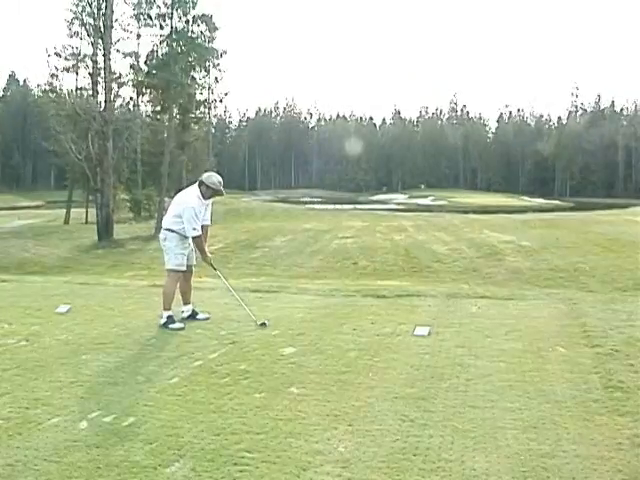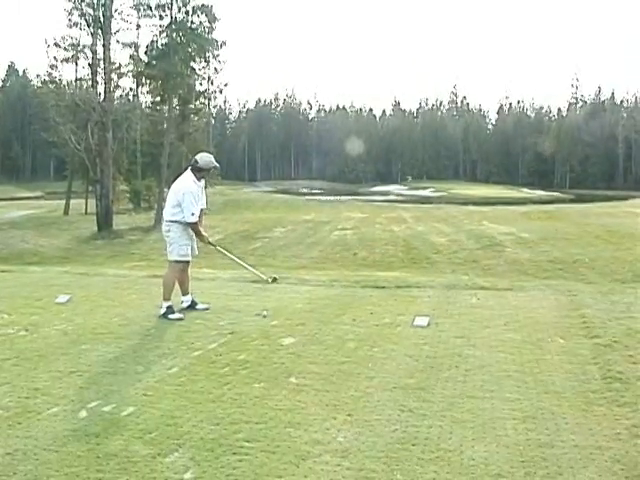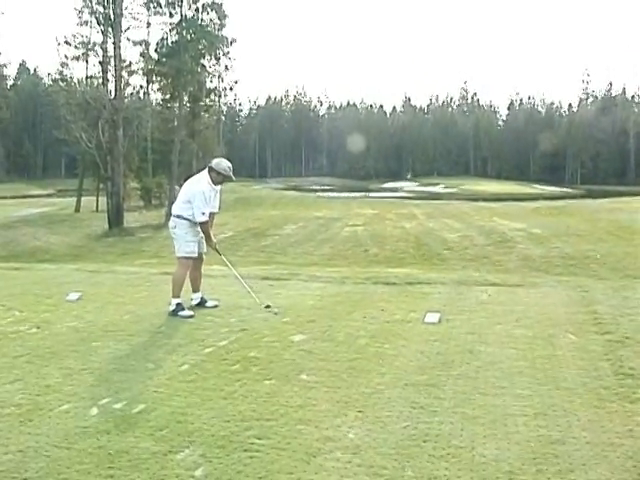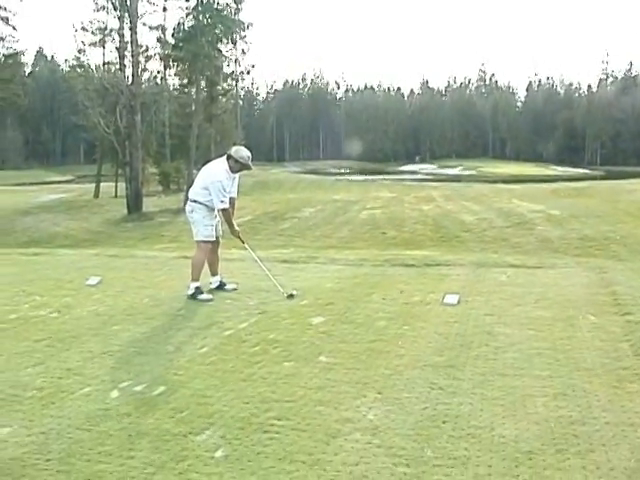
dt=0.7s
person 1, frame 1
left shoulder: (205, 196)
right shoulder: (191, 202)
left elbow: (205, 223)
right elbow: (195, 233)
left wrist: (205, 248)
right wrist: (204, 254)
left hip: (184, 236)
right hip: (173, 236)
left knee: (187, 273)
right knee: (174, 276)
left ankle: (188, 311)
right ankle: (166, 317)
person 1, frame 2
left shoulder: (198, 180)
right shoulder: (188, 187)
left elbow: (200, 207)
right elbow: (191, 218)
left wrist: (201, 230)
right wrist: (201, 235)
left hip: (185, 226)
right hip: (176, 227)
left knee: (185, 265)
right knee: (175, 266)
left ankle: (187, 301)
right ankle: (166, 307)
person 1, frame 3
left shoulder: (214, 183)
right shoulder: (201, 187)
left elbow: (212, 211)
right elbow: (202, 218)
left wrist: (209, 235)
right wrist: (209, 239)
left hip: (193, 224)
right hip: (182, 224)
left knee: (198, 260)
right knee: (185, 263)
left ankle: (197, 298)
right ankle: (175, 304)
person 1, frame 4
left shoulder: (232, 169)
right shoulder: (218, 175)
left elbow: (231, 198)
right elbow: (223, 206)
left wrist: (232, 221)
right wrist: (232, 227)
left hip: (210, 208)
right hip: (199, 208)
left knee: (214, 244)
right knee: (204, 247)
left ankle: (216, 281)
right ankle: (194, 288)
